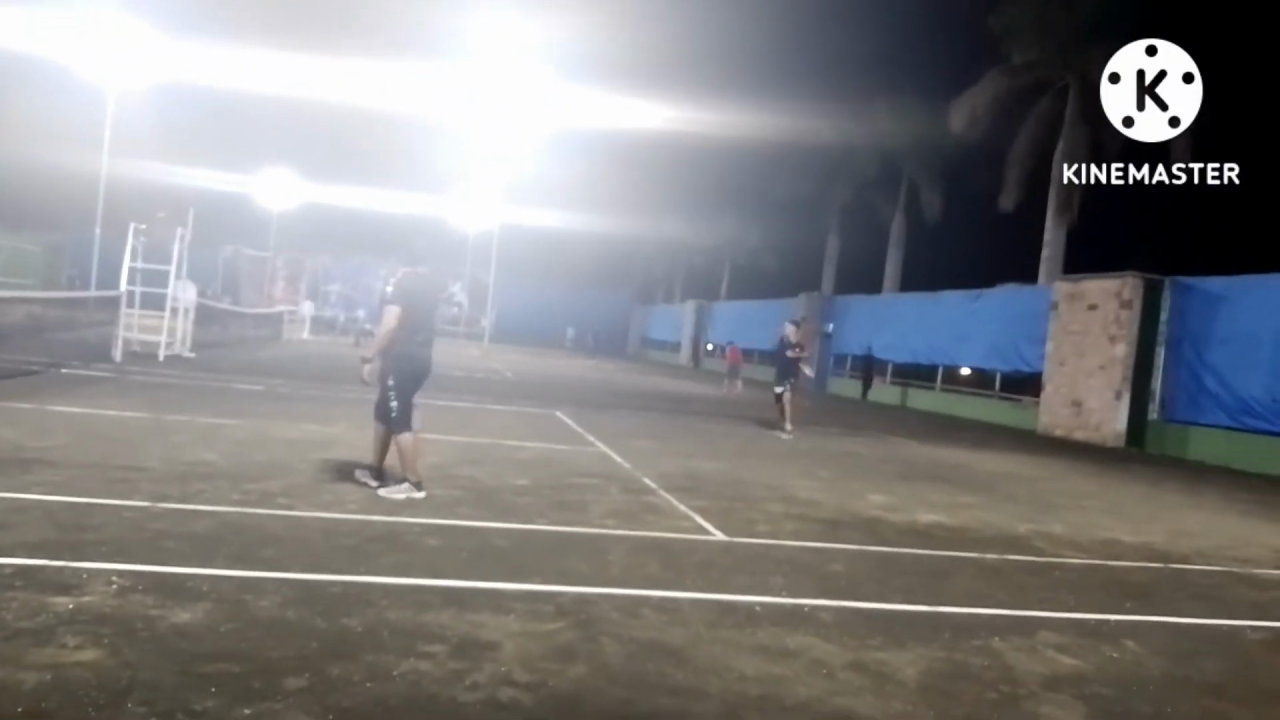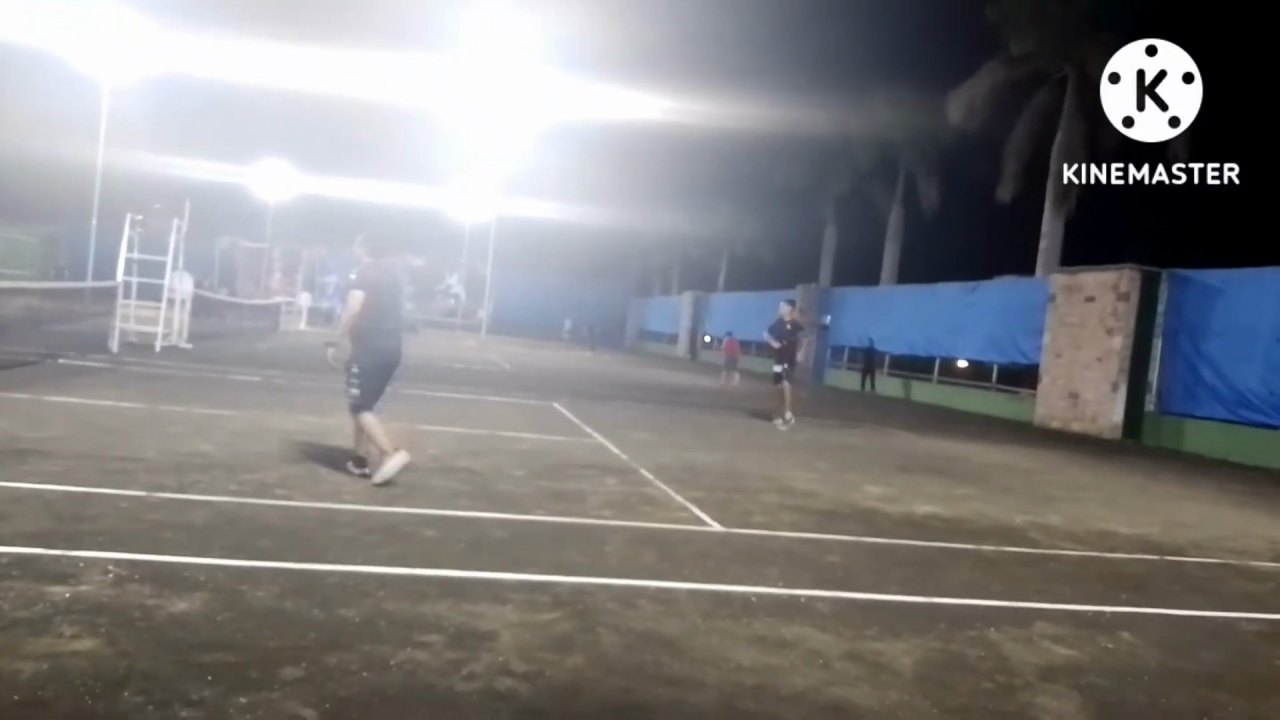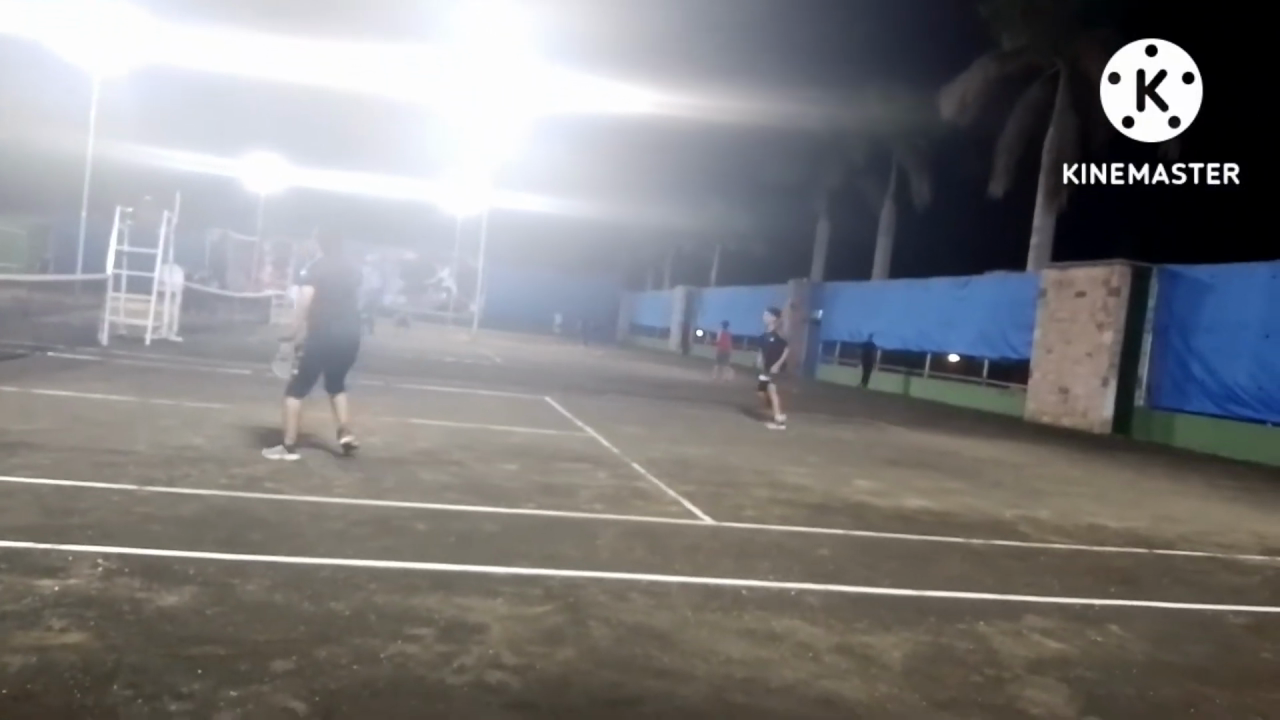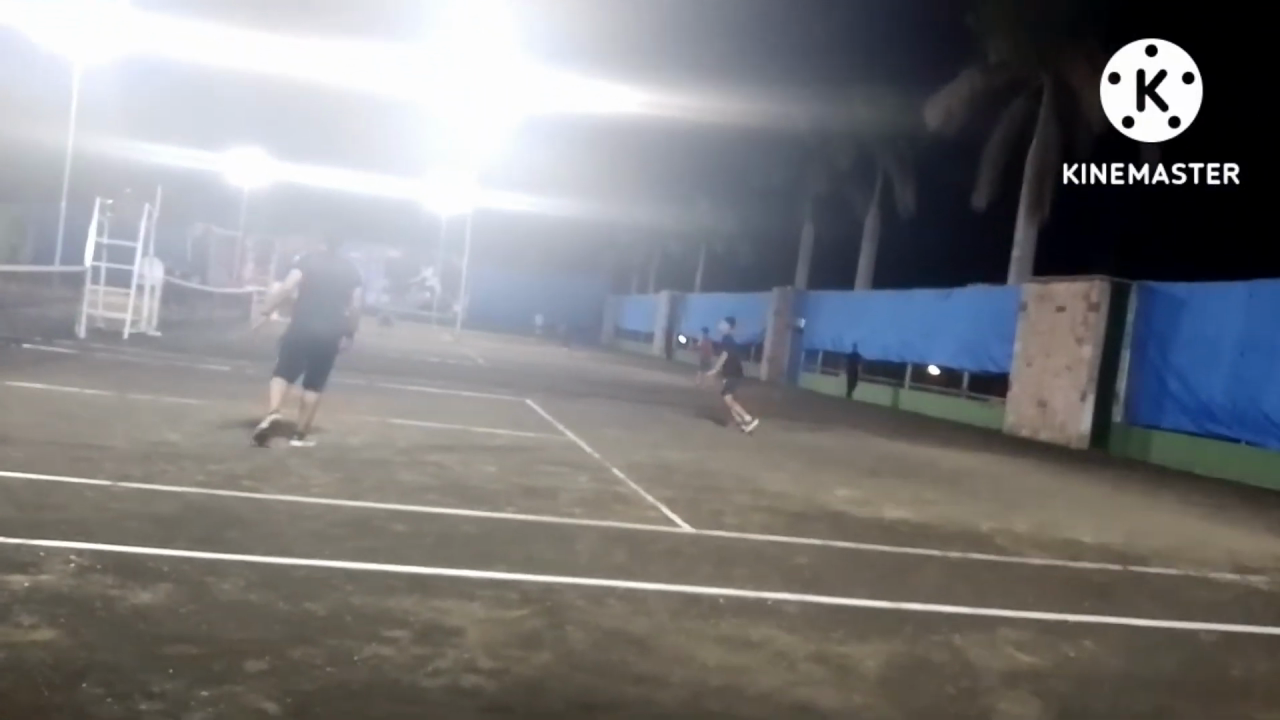
dt=0.4s
person 1, frame 1
left shoulder: (401, 283)
right shoulder: (428, 284)
left elbow: (389, 324)
left wrist: (369, 358)
left hip: (401, 361)
right hip: (419, 358)
left knee: (399, 422)
right knee: (383, 413)
left ankle: (413, 483)
right ankle: (375, 471)
person 1, frame 2
left shoulder: (364, 273)
right shoulder: (391, 276)
left elbow: (352, 309)
left wrist: (335, 343)
left hip: (370, 349)
right hip: (391, 348)
left knee: (359, 408)
right knee: (361, 404)
left ankle: (391, 454)
right ankle: (360, 460)
person 1, frame 3
left shoulder: (315, 269)
right shoulder: (353, 270)
left elbow: (304, 305)
left wrist: (292, 338)
left hip: (321, 337)
right hip: (350, 337)
left knee: (295, 390)
right knee: (337, 386)
left ankle: (288, 447)
right ankle: (345, 433)
person 1, frame 4
left shoulder: (308, 260)
right shoulder: (351, 271)
left elbow: (287, 287)
right elbow: (355, 307)
left wrist: (265, 311)
right wrist: (349, 333)
left hip: (302, 328)
right hip: (330, 334)
left knee: (282, 374)
right knee: (314, 385)
left ankle: (272, 413)
right ankle: (301, 434)
